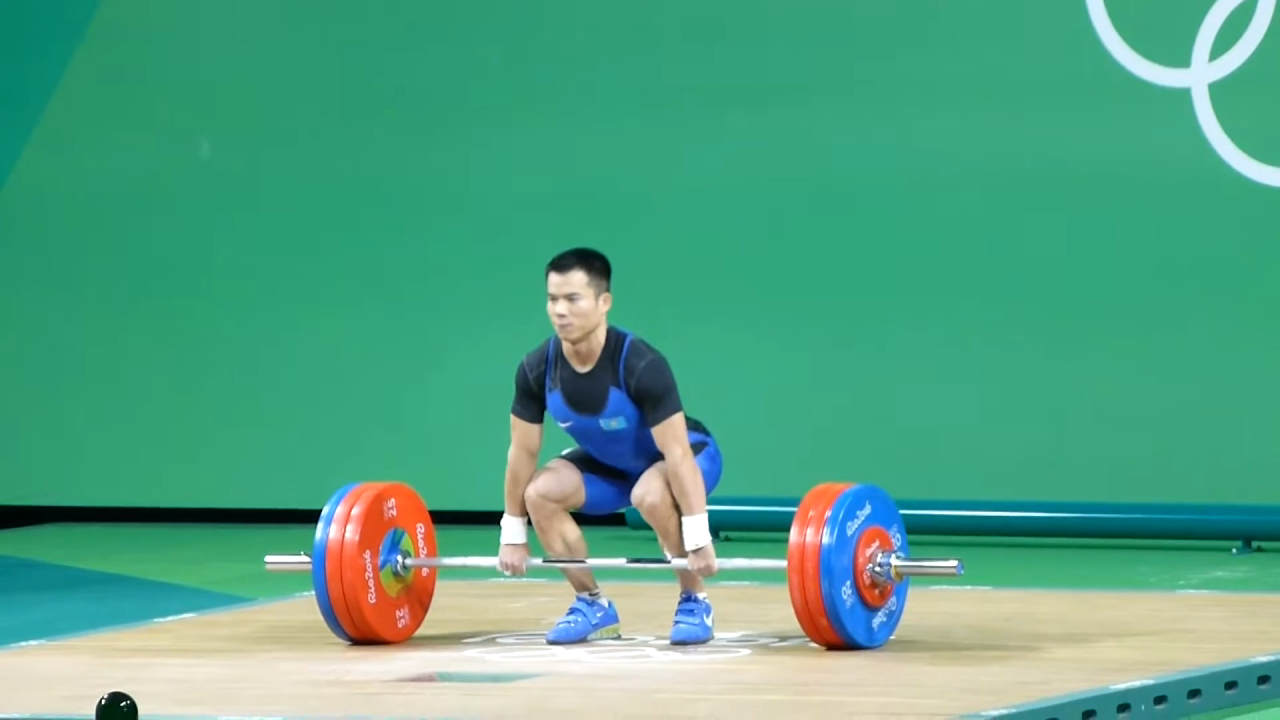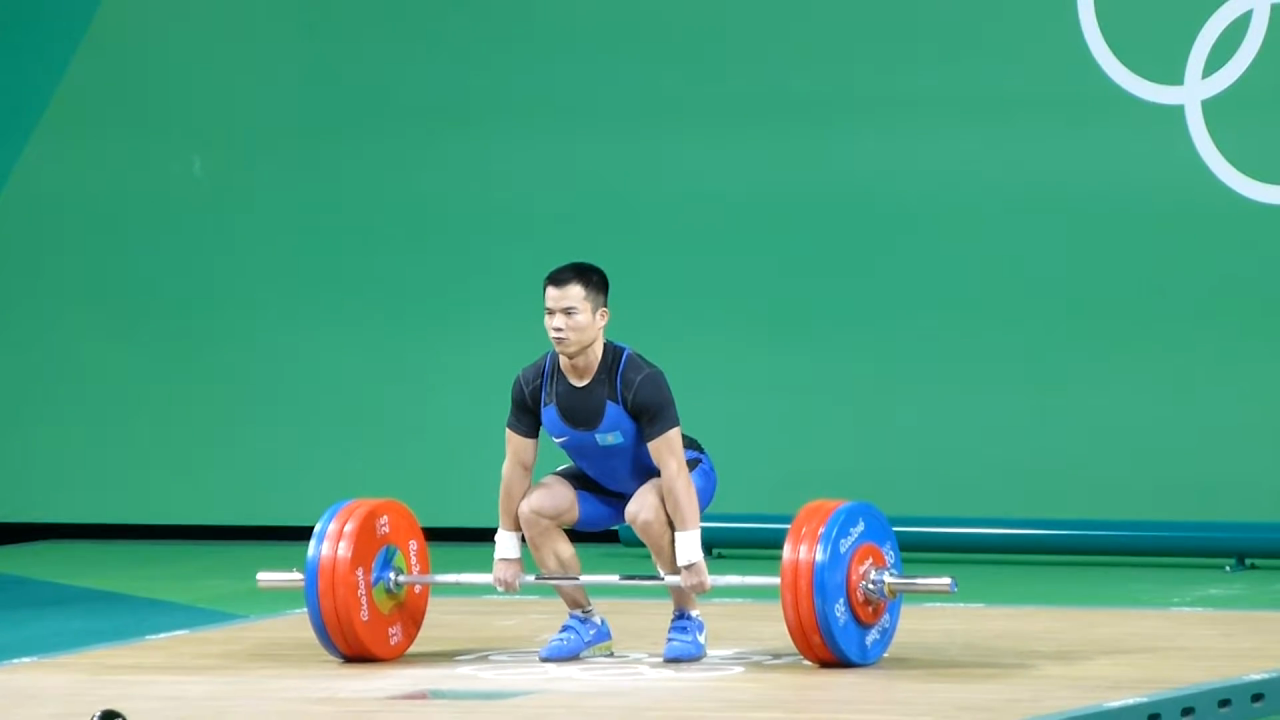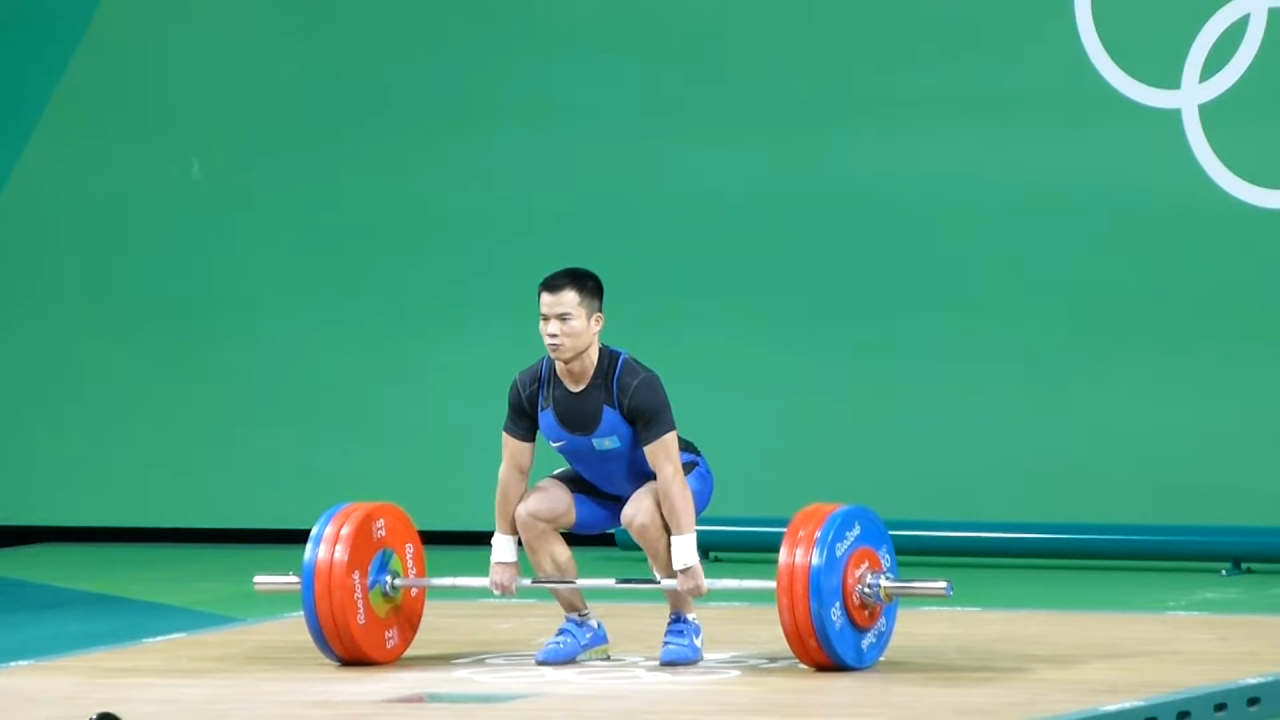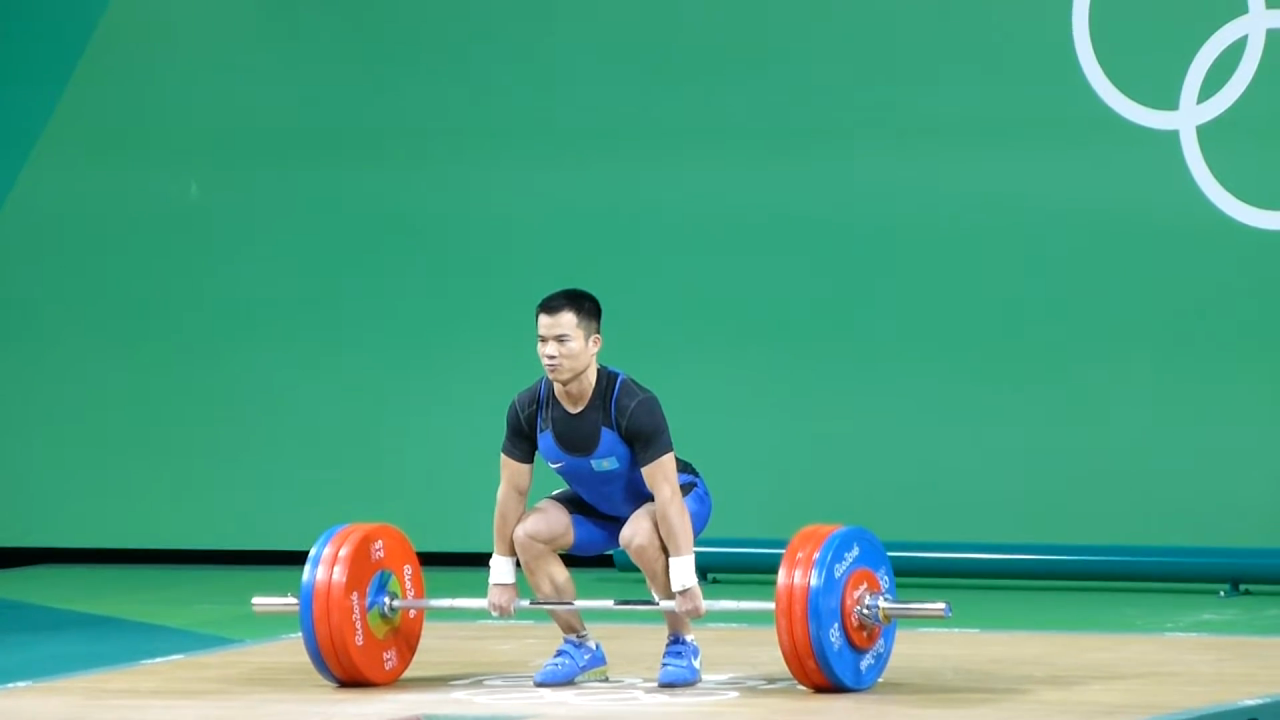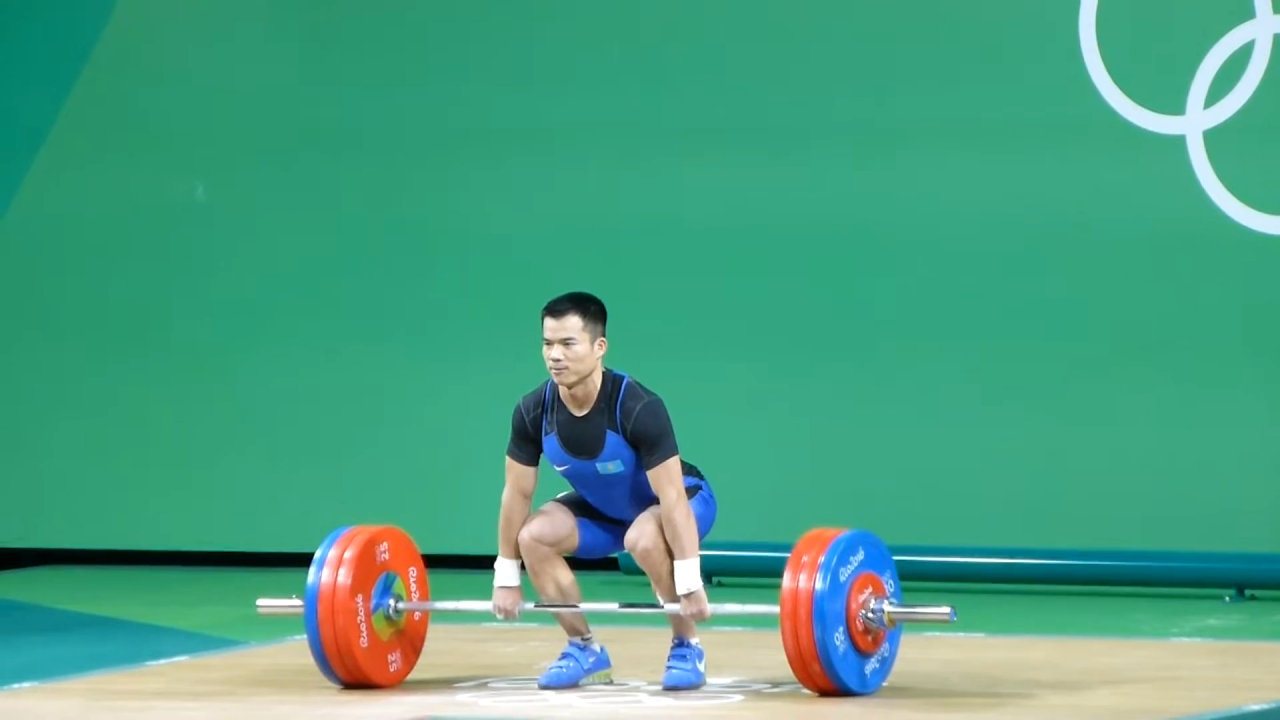
dt=0.5s
person 1, frame 1
left shoulder: (640, 365)
right shoulder: (536, 368)
left elbow: (677, 454)
right elbow: (522, 452)
left wrist: (698, 539)
right wrist: (513, 534)
left hip: (688, 453)
right hip: (609, 462)
left knee: (650, 494)
right knee: (540, 491)
left ankle: (694, 603)
right ankle: (593, 604)
person 1, frame 2
left shoulder: (638, 378)
right shoulder: (533, 382)
left elbow: (673, 468)
right elbow: (517, 465)
left wrist: (691, 554)
right wrist: (507, 549)
left hip: (681, 471)
right hip: (603, 480)
left knee: (645, 512)
right knee: (533, 508)
left ankle: (687, 620)
right ankle: (586, 621)
person 1, frame 3
left shoulder: (633, 383)
right shoulder: (529, 386)
left elbow: (668, 472)
right elbow: (513, 469)
left wrist: (687, 558)
right wrist: (503, 553)
left hip: (679, 474)
right hip: (600, 482)
left knee: (640, 515)
right knee: (530, 511)
left ankle: (683, 624)
right ankle: (582, 625)
person 1, frame 4
left shoulder: (632, 404)
right shoulder: (527, 408)
left elbow: (666, 494)
right elbow: (512, 490)
left wrist: (685, 580)
right wrist: (502, 574)
left hip: (677, 494)
right hip: (598, 502)
left knee: (639, 536)
right knee: (528, 533)
left ankle: (682, 644)
right ankle: (580, 646)
person 1, frame 5
left shoulder: (637, 407)
right shoulder: (533, 411)
left elbow: (671, 497)
right elbow: (517, 493)
left wrist: (690, 583)
right wrist: (507, 577)
left hip: (682, 497)
right hip: (603, 505)
left knee: (644, 539)
right knee: (533, 535)
left ankle: (687, 648)
right ankle: (585, 649)
